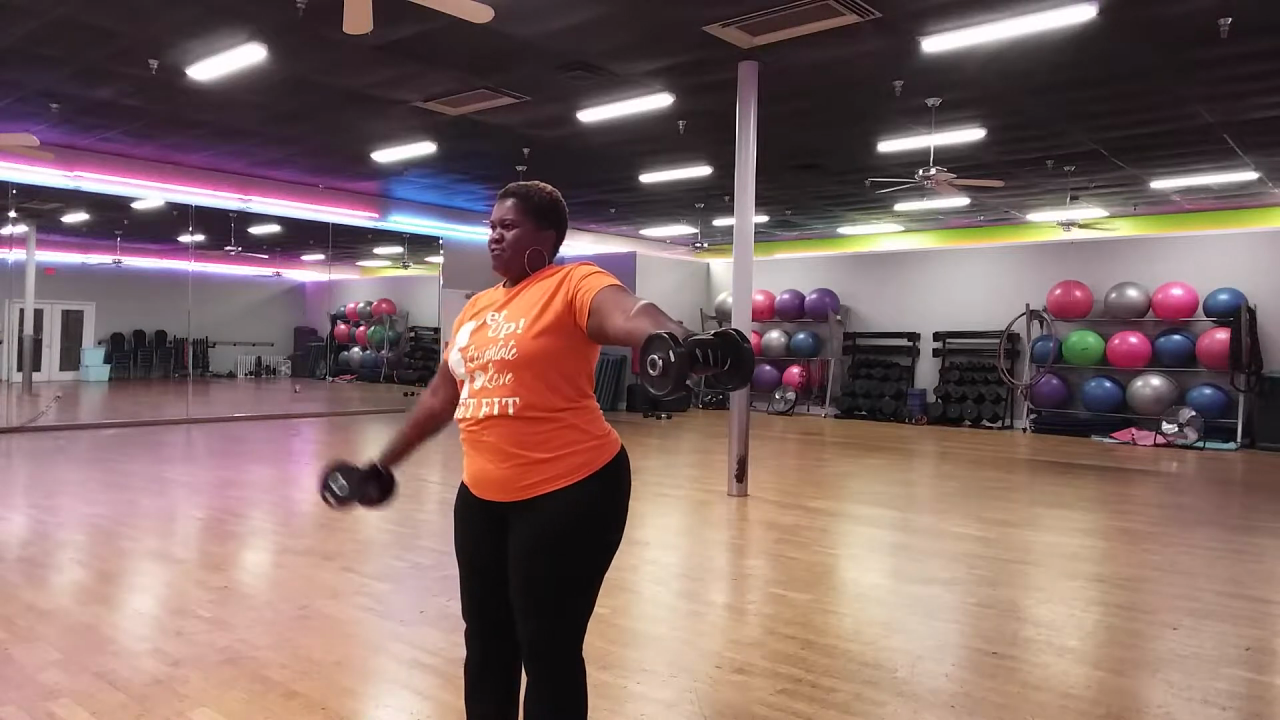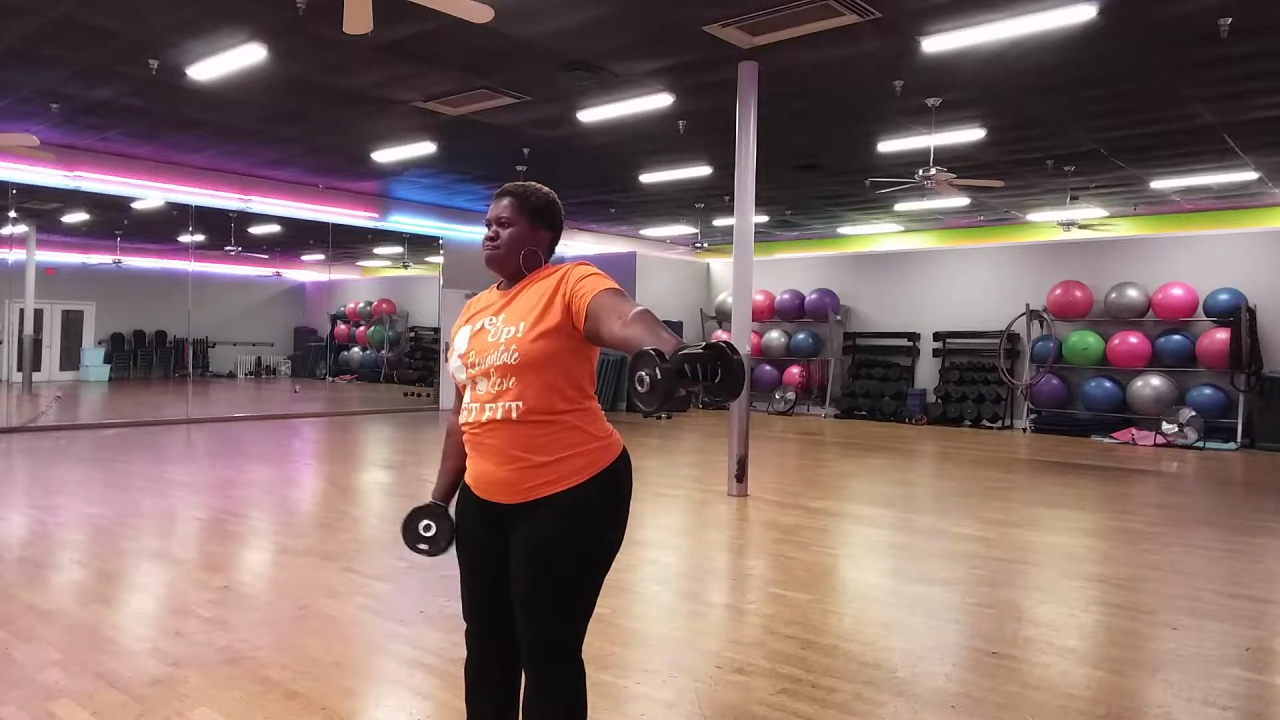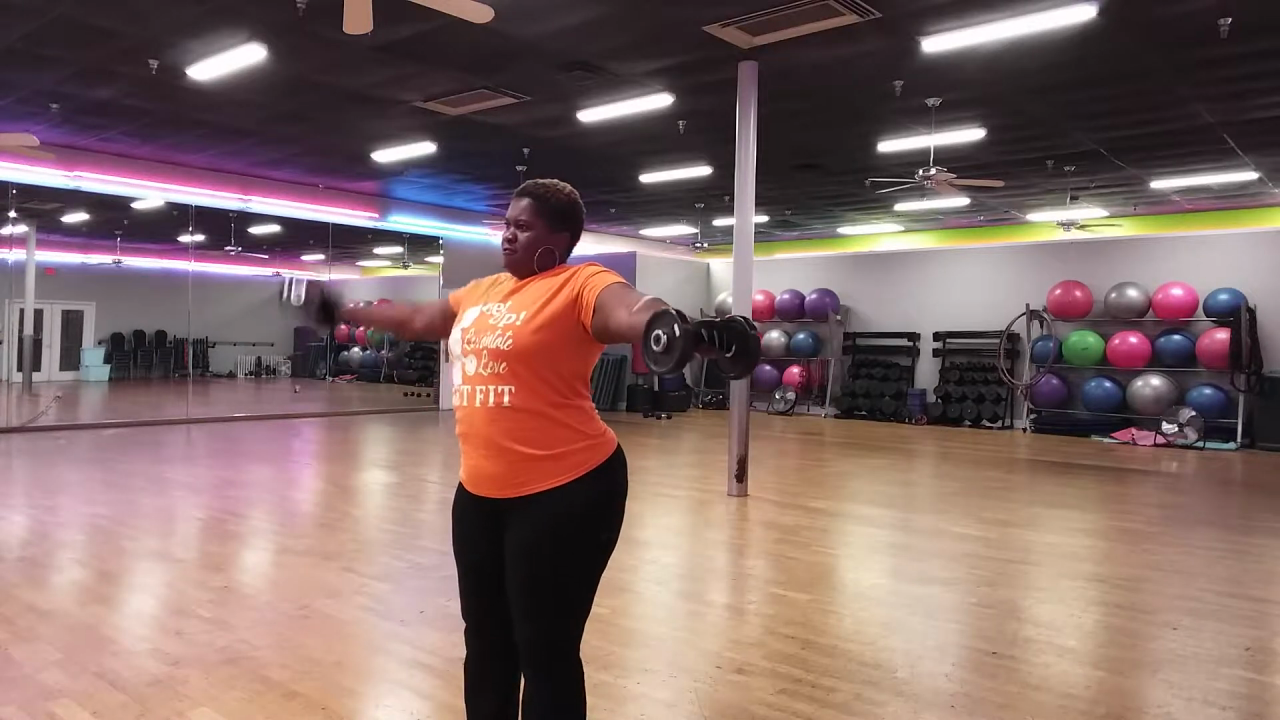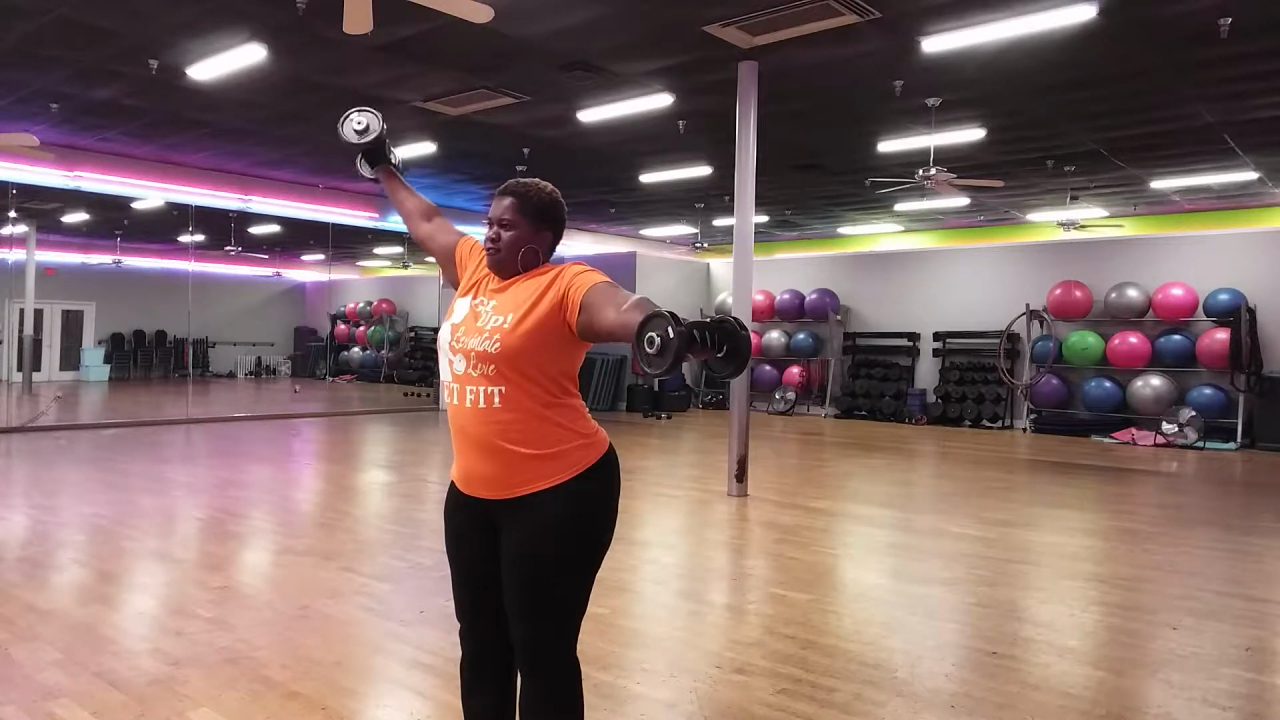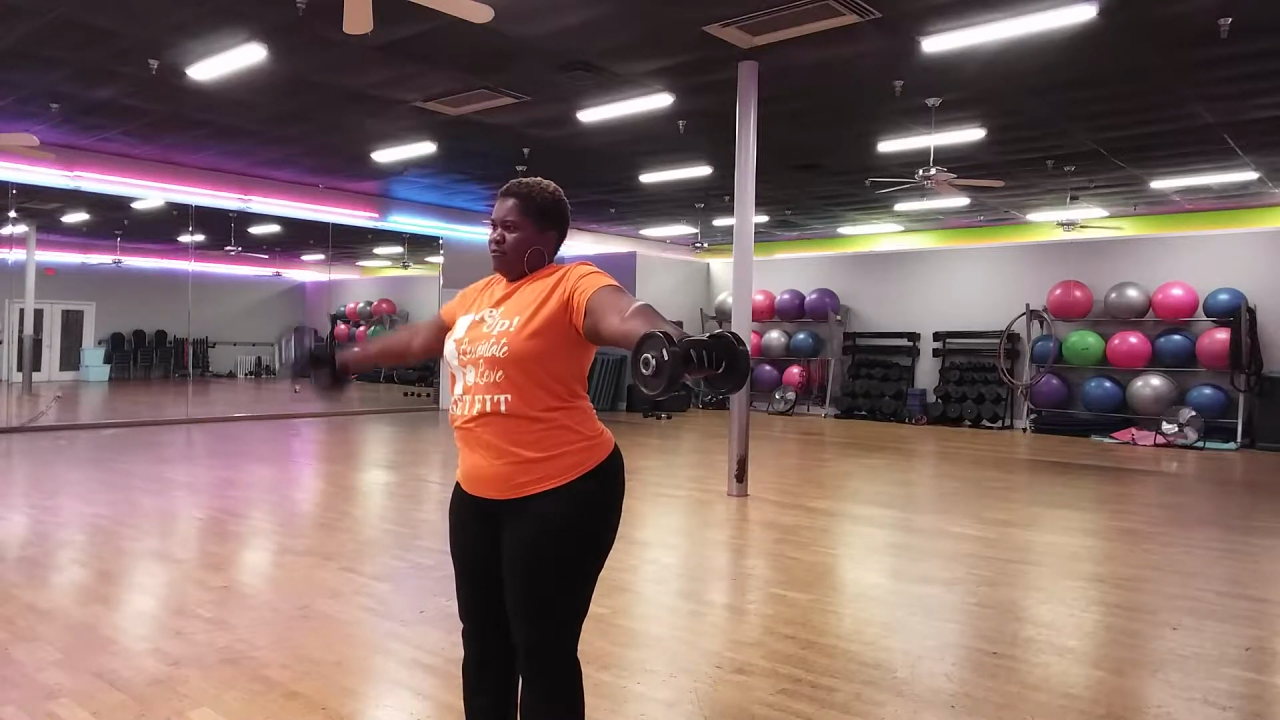
dt=0.5s
person 1, frame 1
left shoulder: (573, 285)
right shoulder: (477, 307)
left elbow: (629, 315)
right elbow: (438, 397)
left wrist: (680, 341)
right wrist: (384, 460)
left hip: (567, 493)
right hip: (483, 497)
left knee: (547, 650)
right knee: (485, 643)
person 1, frame 2
left shoulder: (572, 285)
right shoulder: (473, 311)
left elbow: (625, 319)
left wrist: (675, 354)
right wrist: (442, 496)
left hip: (571, 494)
right hip: (485, 499)
left knee: (548, 650)
right knee: (487, 643)
person 1, frame 3
left shoulder: (581, 285)
right shoulder: (485, 290)
left elbow: (635, 311)
right elbow: (417, 319)
right wrist: (346, 312)
left hip: (563, 492)
right hip: (481, 492)
left knee: (545, 649)
right knee: (485, 642)
person 1, frame 4
left shoulder: (567, 283)
right shoulder: (475, 270)
left elbow: (623, 310)
right elbow: (427, 220)
right wrist: (385, 173)
left hip: (558, 491)
right hip: (474, 493)
left knee: (542, 650)
right knee: (481, 641)
person 1, frame 5
left shoulder: (572, 284)
right shoulder: (478, 294)
left elbow: (626, 317)
right elbow: (416, 340)
right wrist: (344, 359)
left hip: (561, 492)
right hip: (478, 495)
left knee: (543, 650)
right knee: (482, 641)
